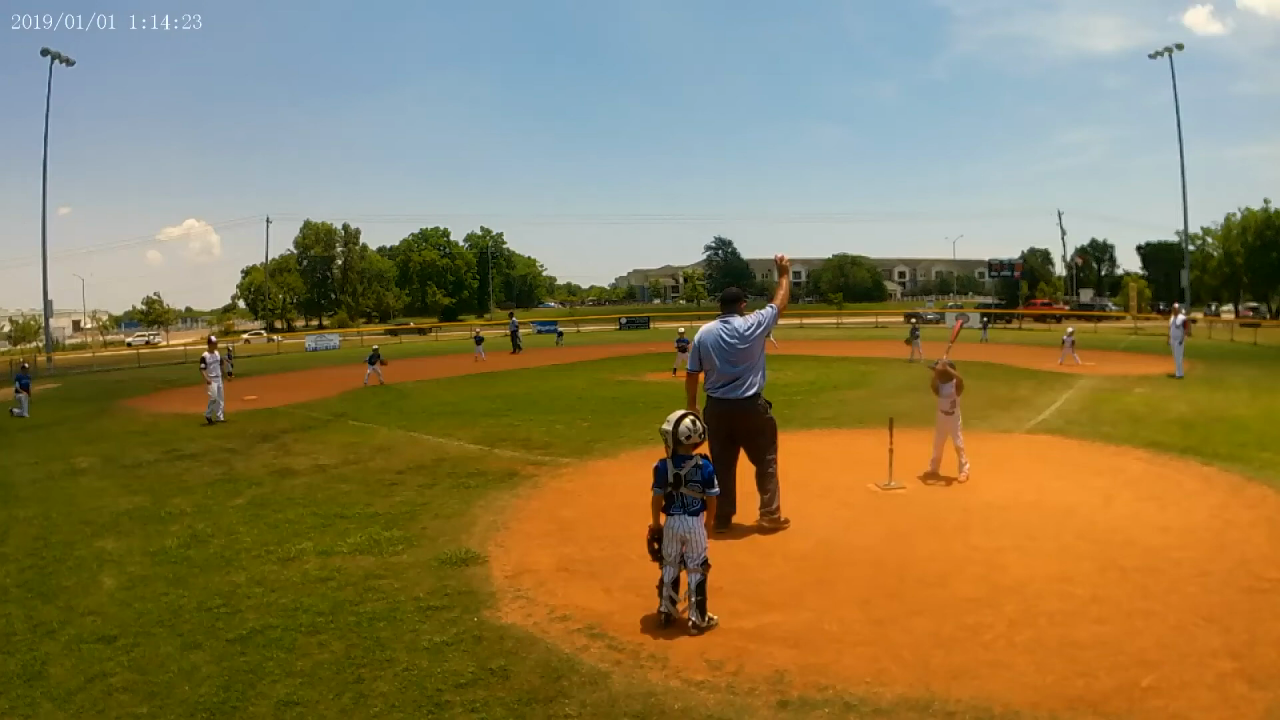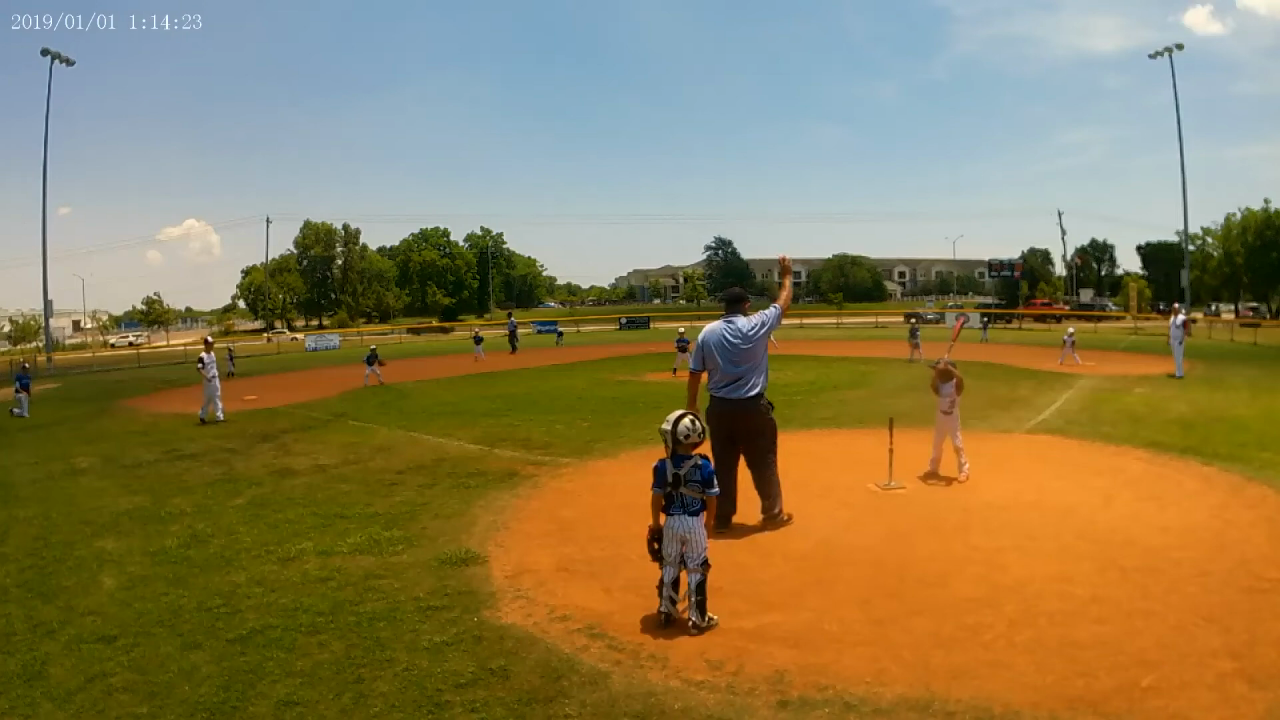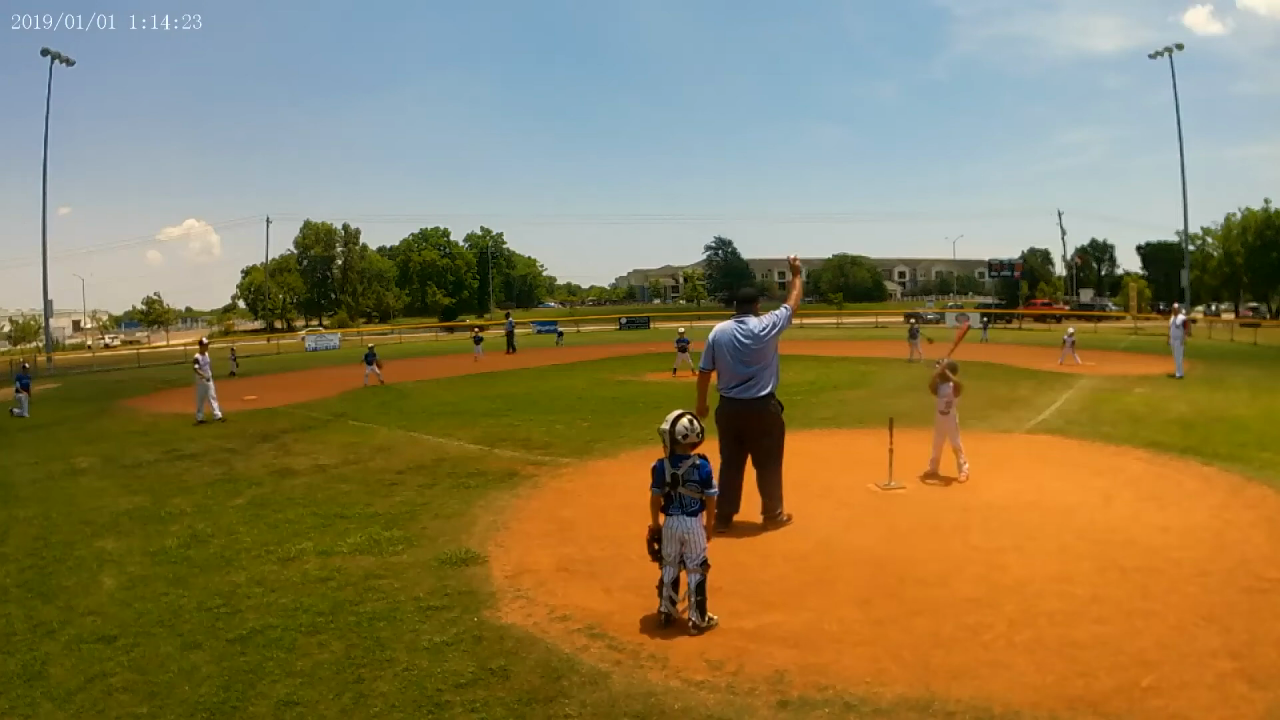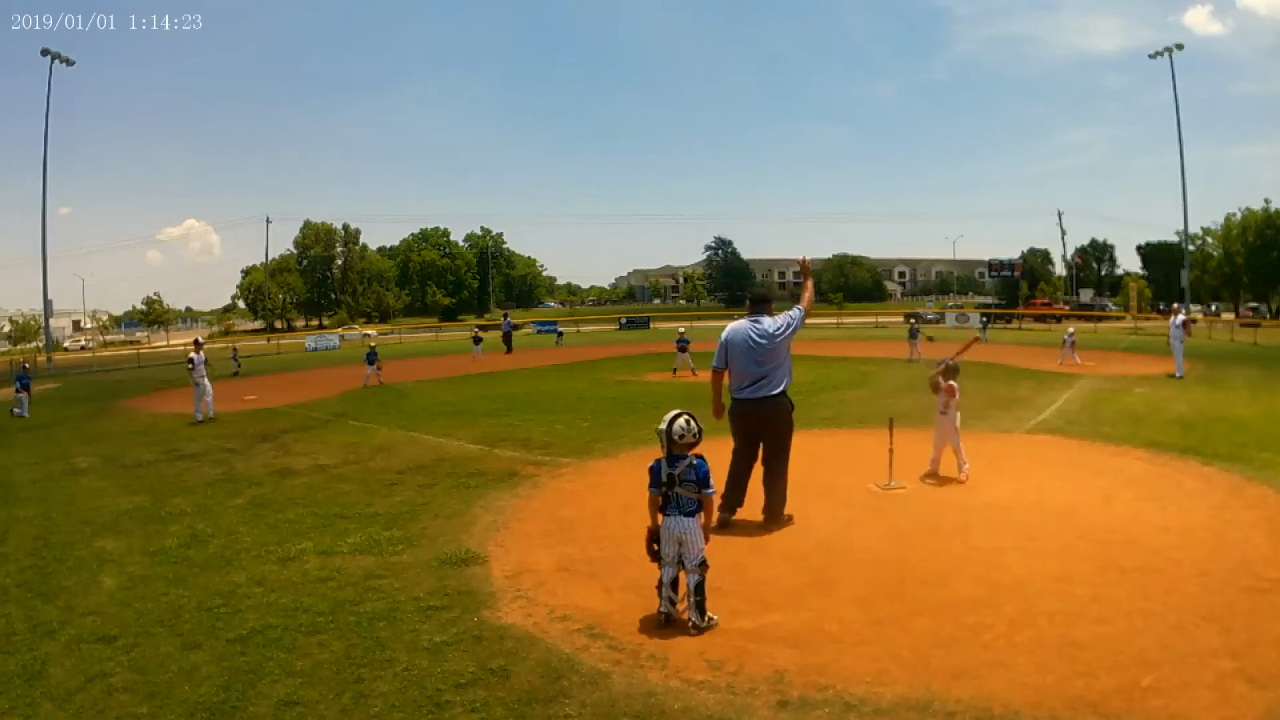
dt=0.2s
person 1, frame 1
left shoulder: (704, 332)
right shoulder: (752, 325)
left elbow: (692, 373)
right elbow: (780, 303)
left wrist: (692, 405)
right wrist: (784, 273)
left hip: (717, 407)
right hip: (750, 406)
left knee: (722, 465)
right knee: (765, 460)
left ankle: (722, 519)
right ankle: (770, 515)
person 1, frame 2
left shoulder: (708, 332)
right shoulder: (757, 325)
left elbow: (695, 372)
right elbow: (783, 303)
left wrist: (691, 404)
right wrist: (786, 274)
left hip: (719, 407)
right hip: (752, 407)
left knee: (723, 465)
right knee: (763, 463)
left ankle: (722, 519)
right ankle: (772, 515)
person 1, frame 3
left shoulder: (719, 331)
right shoulder: (767, 326)
left elbow: (705, 371)
right elbow: (793, 303)
left wrist: (701, 402)
right wrist: (796, 274)
left hip: (729, 407)
right hip: (763, 407)
left knee: (730, 465)
right knee: (768, 464)
left ankle: (722, 518)
right ankle: (772, 516)
person 1, frame 4
left shoulder: (731, 330)
right shoulder: (779, 326)
left elbow: (717, 370)
right elbow: (806, 305)
left wrist: (716, 400)
right wrist: (807, 276)
left hip: (741, 406)
right hip: (774, 406)
left knee: (741, 460)
right knee: (775, 462)
left ankle: (727, 511)
right ankle: (773, 516)
person 2, frame 1
left shoulder: (663, 467)
right shoulder: (705, 466)
left elbow: (657, 499)
right elbow: (712, 500)
left wrist: (656, 524)
right wrist: (706, 523)
left hip: (671, 523)
right hip: (695, 523)
left knee: (669, 567)
right knee: (697, 570)
left ankle: (666, 612)
right ankle: (698, 619)
person 2, frame 2
left shoulder: (662, 466)
right shoulder: (704, 466)
left elbow: (656, 499)
right elbow: (711, 500)
left wrist: (656, 524)
right wrist: (707, 523)
left hip: (671, 523)
right hip: (695, 523)
left knee: (669, 567)
right knee: (697, 570)
left ankle: (666, 612)
right ankle: (698, 619)
person 2, frame 3
left shoulder: (661, 467)
right shoulder: (703, 466)
left elbow: (655, 499)
right elbow: (710, 500)
left wrist: (655, 524)
right wrist: (708, 525)
left hip: (670, 523)
right hip: (694, 523)
left knee: (669, 568)
right knee: (696, 570)
left ankle: (666, 612)
right ankle: (698, 619)
person 2, frame 4
left shoulder: (658, 466)
right shoulder: (700, 466)
left elbow: (653, 499)
right elbow: (707, 500)
left wrist: (654, 524)
right wrist: (707, 526)
left hip: (668, 523)
right hip: (692, 524)
left knee: (668, 568)
right knee: (695, 571)
left ankle: (666, 613)
right ankle: (698, 619)
